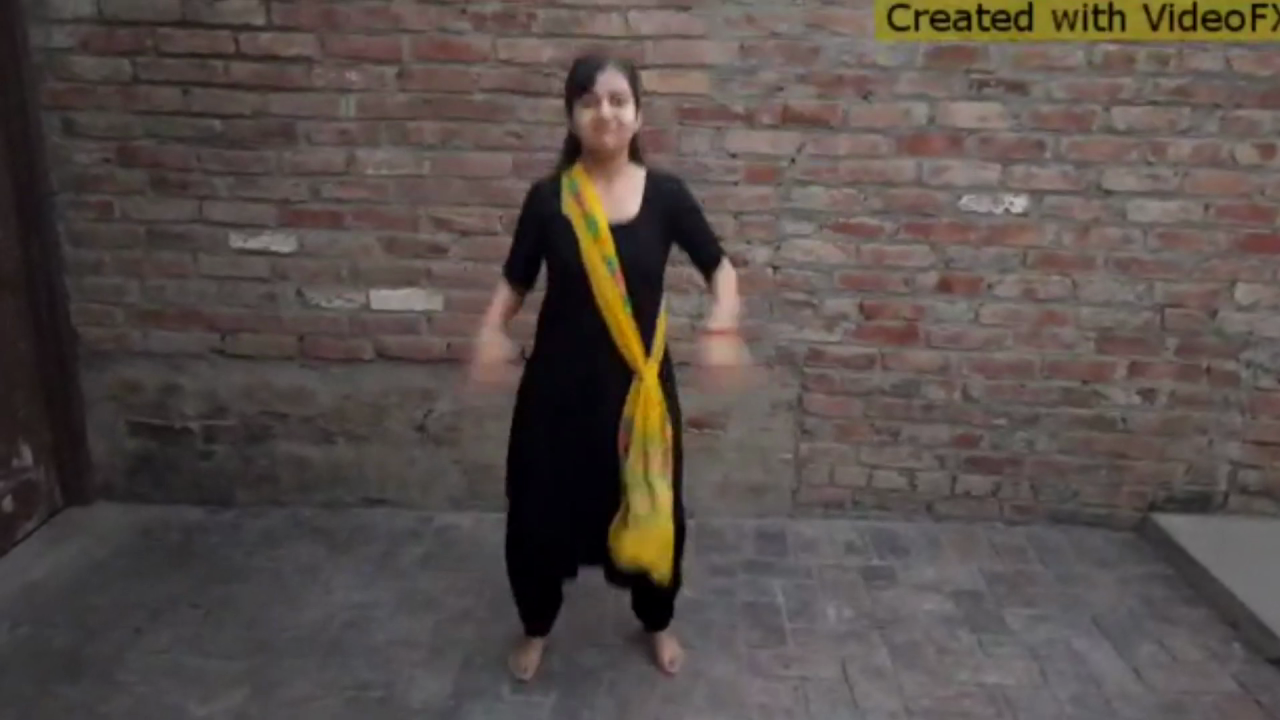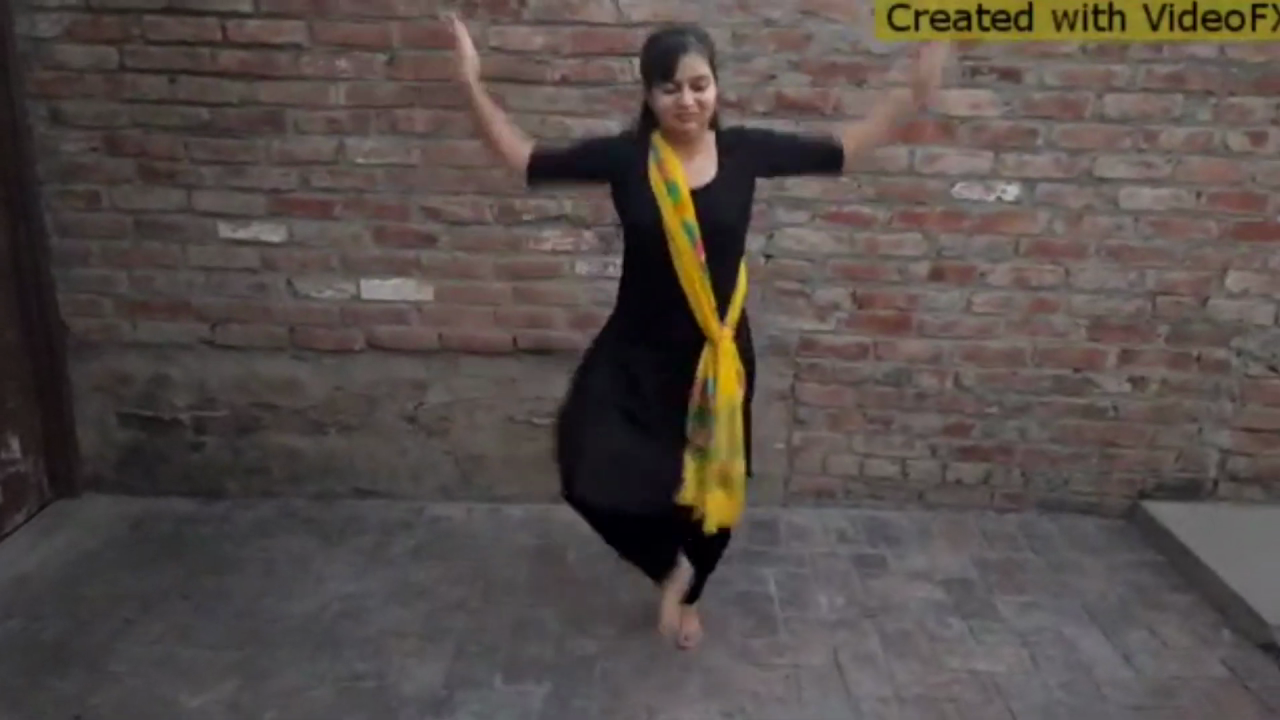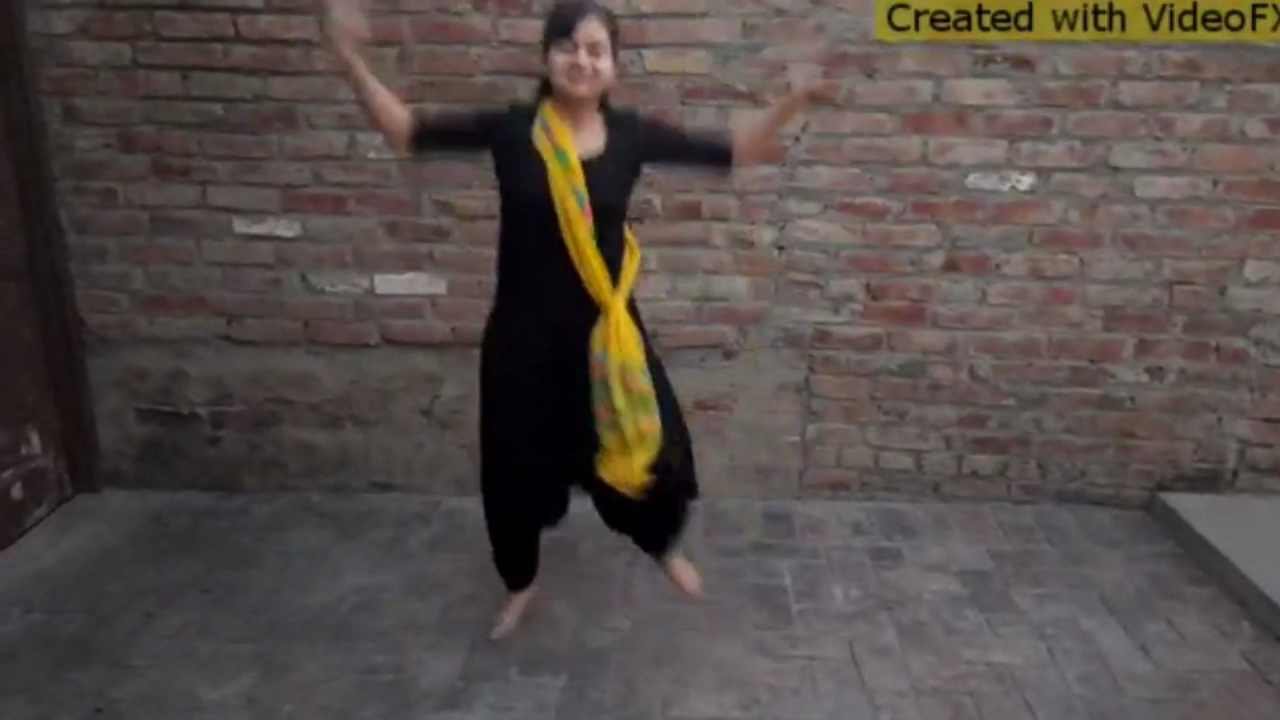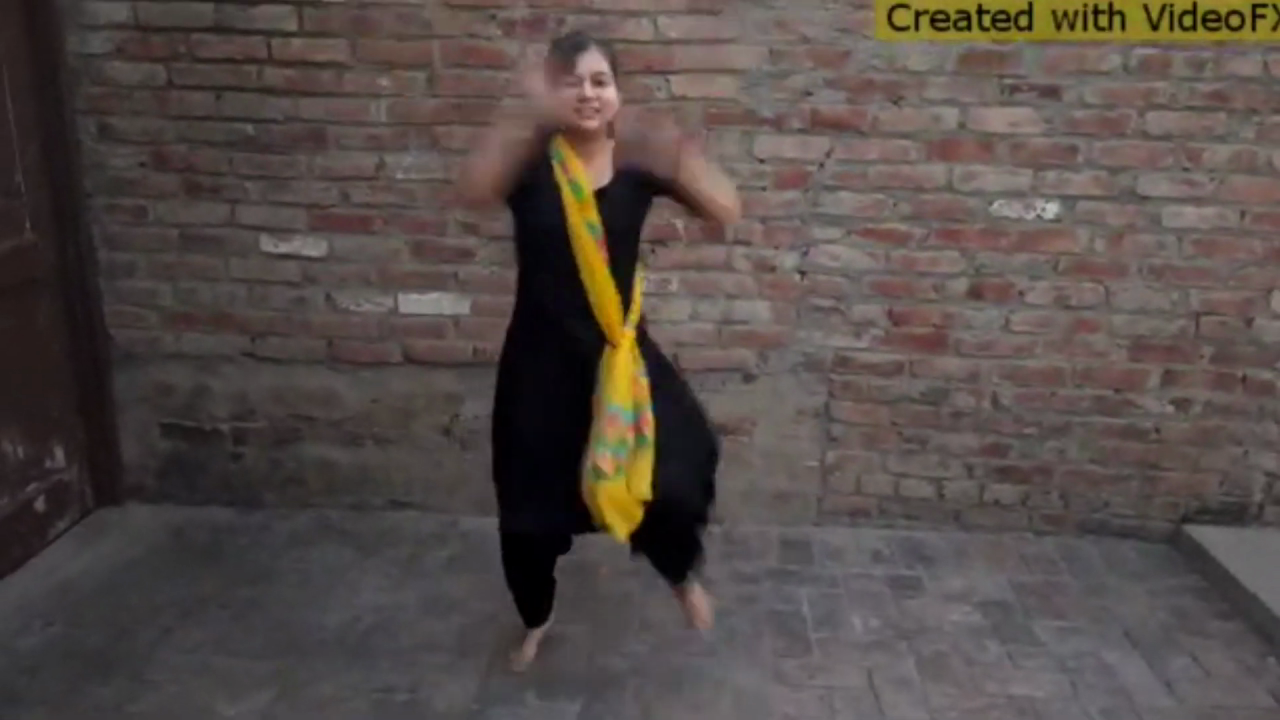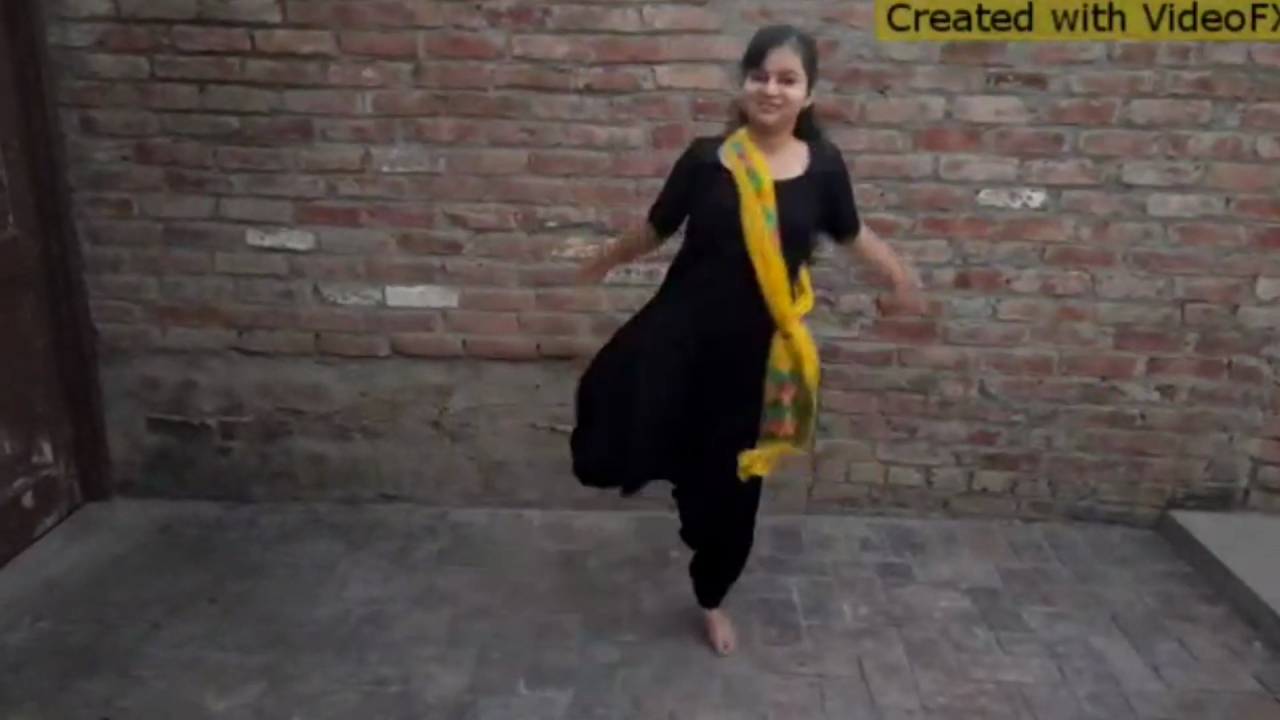
dt=1s
person 1, frame 1
left shoulder: (665, 193)
right shoulder: (547, 196)
left elbow: (719, 267)
right elbow: (515, 282)
left wrist: (721, 327)
right wrist: (489, 332)
left hip: (640, 389)
right hip: (559, 387)
left knee: (652, 518)
right knee: (541, 517)
left ankle: (658, 624)
right ankle: (536, 628)
person 1, frame 2
left shoulder: (744, 151)
right shoulder: (623, 157)
left elbow: (841, 150)
right elbow: (523, 161)
left wrist: (914, 92)
right wrist: (472, 83)
left hip: (715, 355)
right hip: (633, 354)
left knee: (710, 487)
right knee: (597, 476)
left ankle: (688, 584)
right ankle: (669, 566)
person 1, frame 3
left shoulder: (632, 134)
right shoulder: (510, 130)
left elbow: (730, 156)
right elbow: (408, 134)
left wrist: (789, 106)
right wrist: (355, 64)
left hip: (605, 331)
right hip: (523, 334)
left knee: (656, 458)
right knee: (516, 470)
left ankle: (664, 544)
right ankle: (520, 582)
person 1, frame 4
left shoulder: (638, 161)
right shoulder: (529, 160)
left elbow: (724, 211)
right elbow: (473, 189)
left wrist: (677, 160)
right wrist: (524, 115)
left hip: (619, 355)
right hip: (540, 360)
left knee: (671, 482)
right knee: (531, 507)
left ankle: (680, 567)
right ankle: (535, 619)
person 1, frame 5
left shoulder: (822, 165)
right shoulder: (707, 157)
left elbow: (847, 229)
right elbow: (660, 225)
left wrist: (897, 277)
right wrist: (607, 258)
left hip: (751, 347)
right hip: (675, 328)
left knee: (729, 481)
left ankle: (712, 600)
